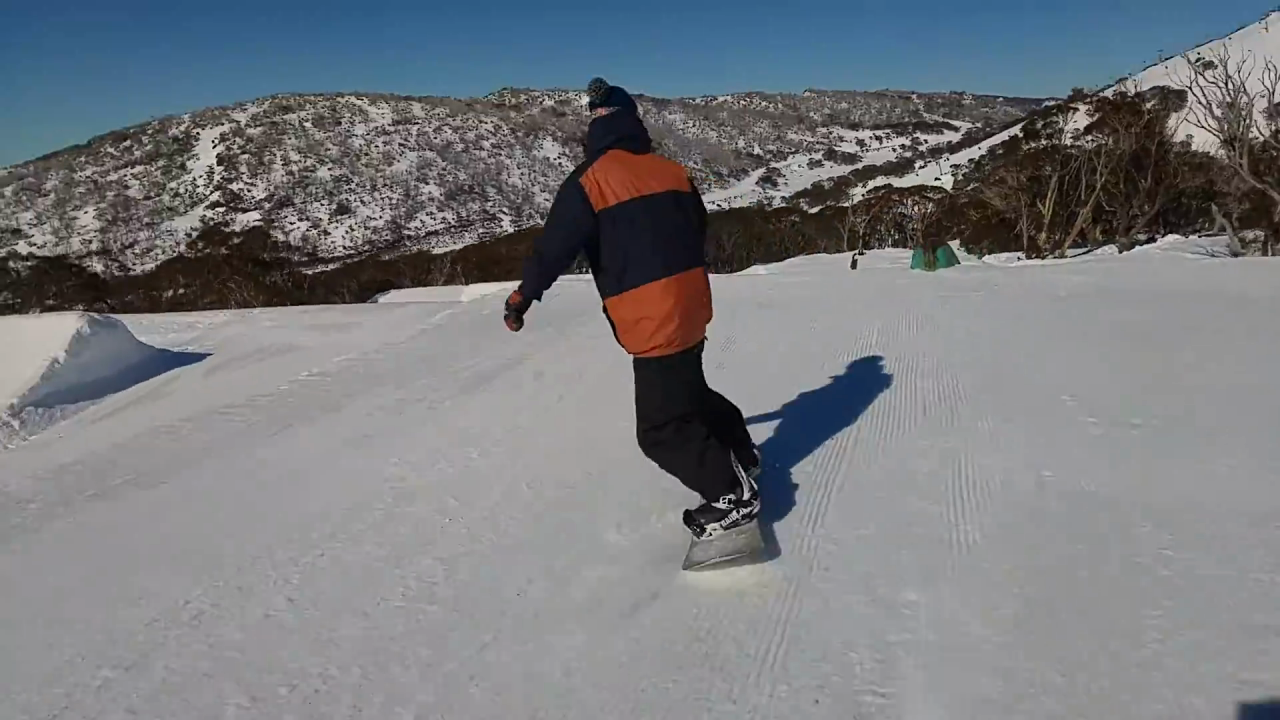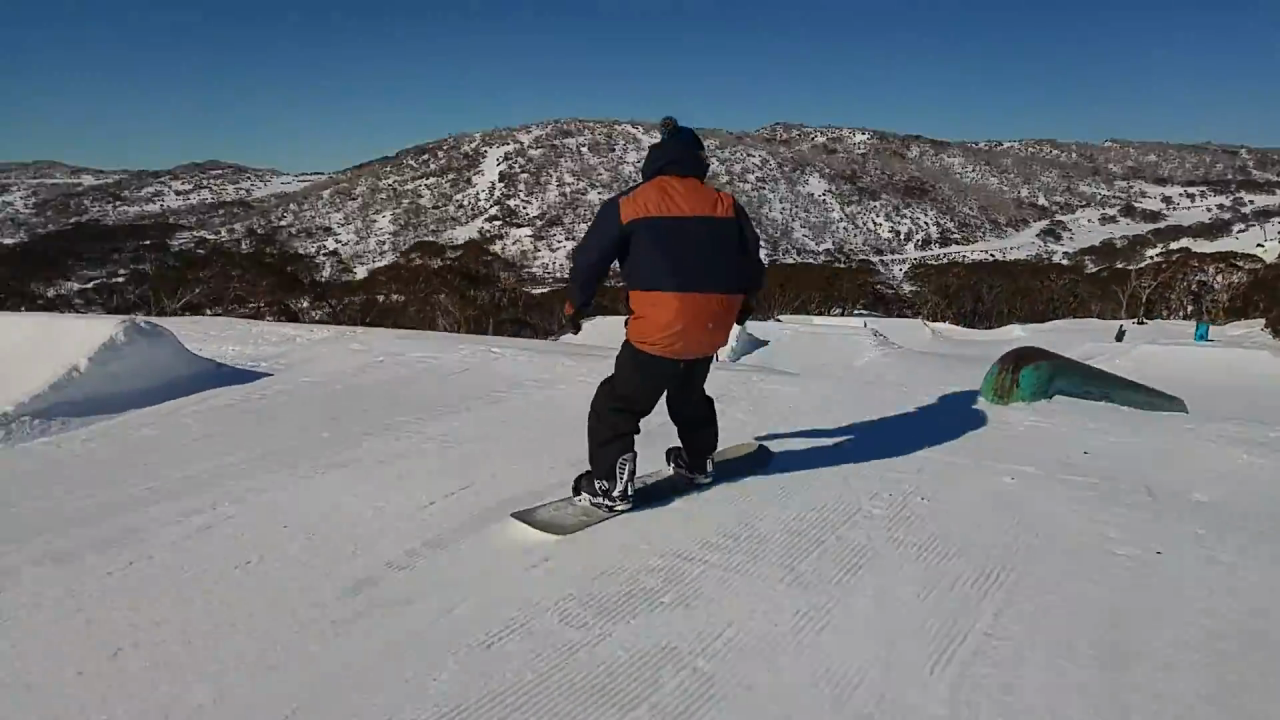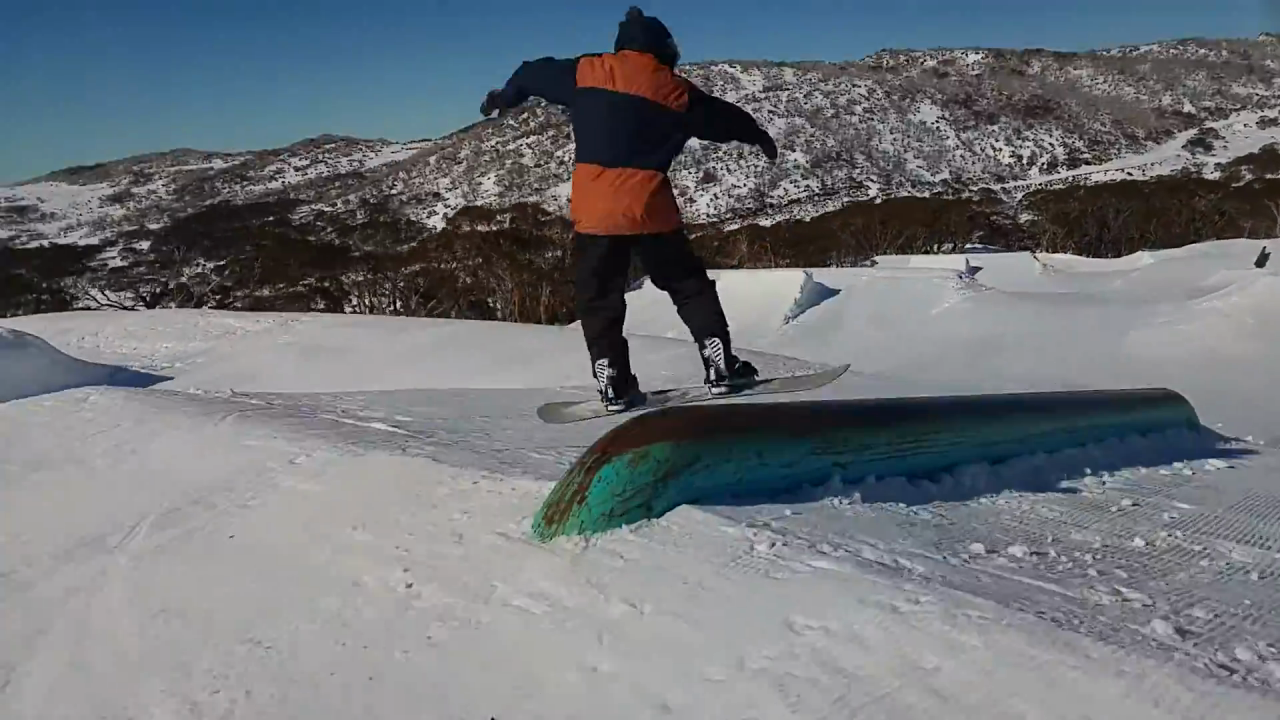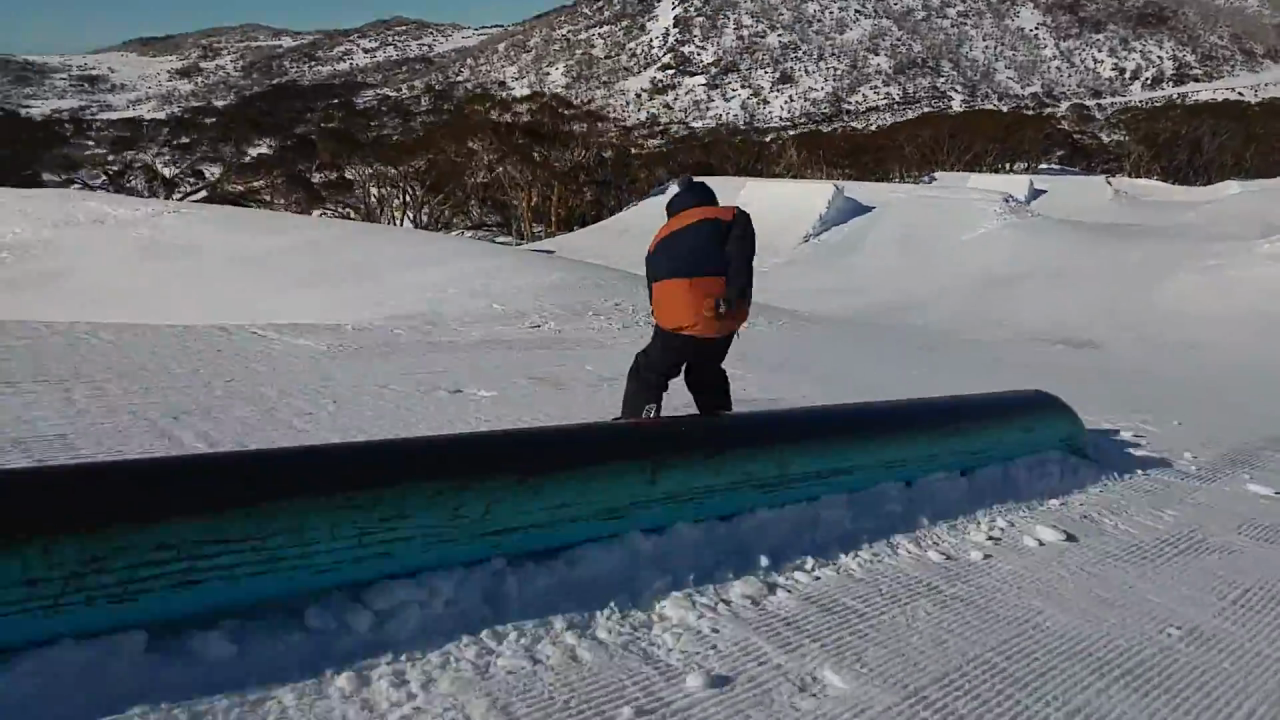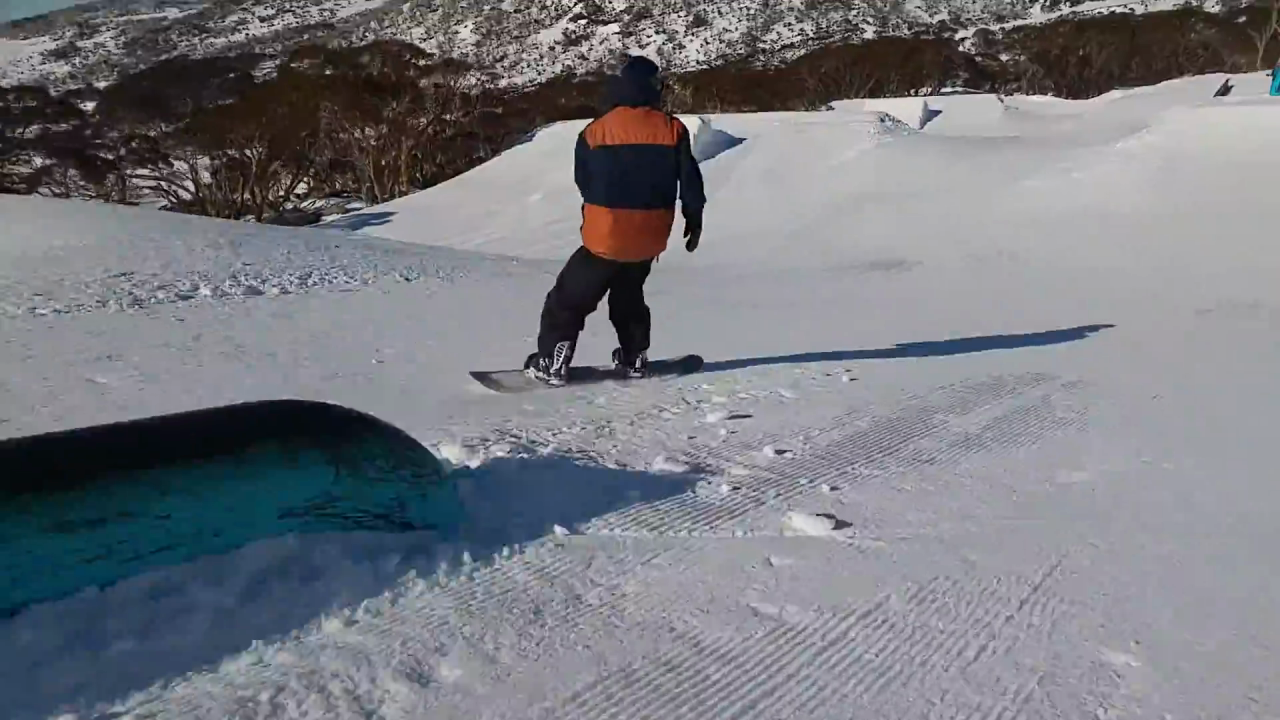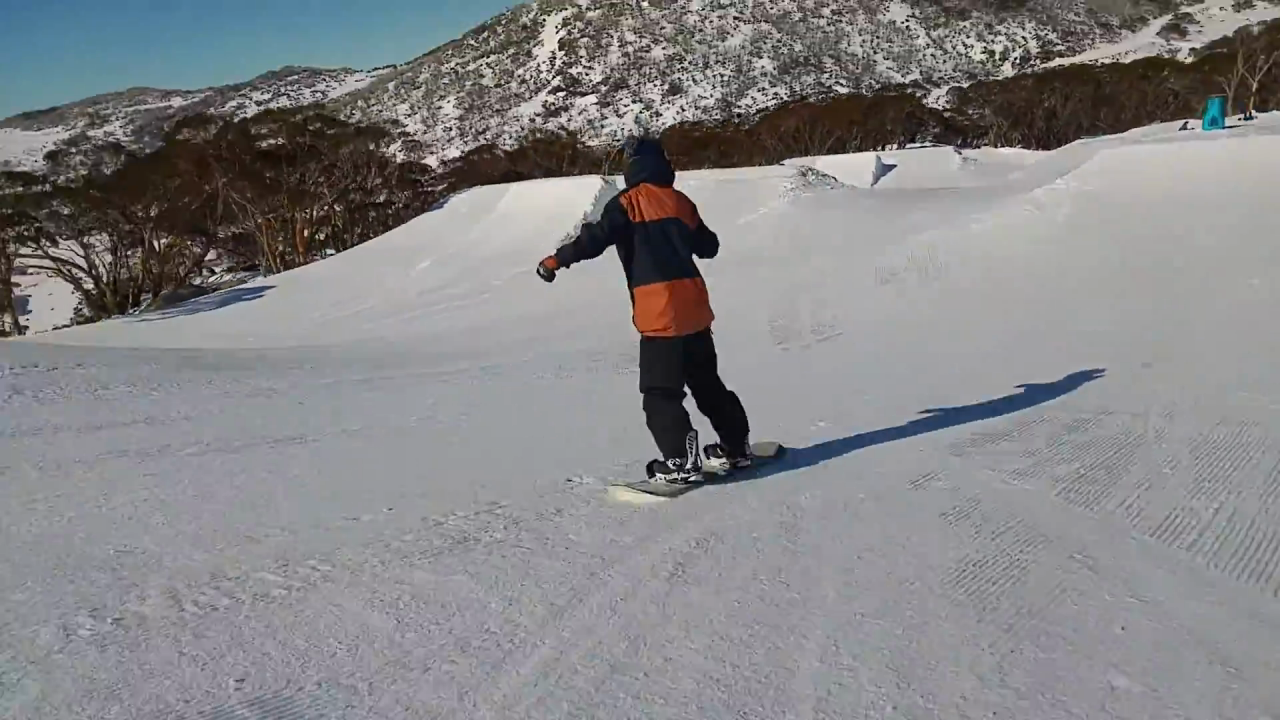
dt=0.7s
person 1, frame 1
left shoulder: (590, 180)
right shoulder: (673, 171)
left elbow: (555, 245)
left wrist: (523, 294)
left hip: (653, 320)
right hip: (691, 305)
left knee: (661, 427)
right knee: (689, 391)
left ankle: (732, 495)
right ankle: (739, 454)
person 1, frame 2
left shoulder: (630, 203)
right shoulder: (724, 202)
left elbow: (590, 257)
right elbow: (751, 263)
left wrist: (576, 303)
right wrist: (744, 301)
left hip: (661, 326)
right hip: (713, 324)
left knee: (616, 404)
right knee: (689, 393)
left ankle: (611, 484)
right ankle: (699, 461)
person 1, frame 3
left shoulder: (588, 71)
right shoulder: (678, 90)
left elbow: (536, 77)
right elbow: (728, 119)
left wrist: (501, 97)
right wrist: (761, 138)
left hip: (595, 206)
right hip: (649, 204)
left knee: (599, 300)
right knee: (689, 285)
left ankle: (615, 387)
right ankle: (722, 371)
person 1, frame 4
left shoulder: (660, 240)
right shoulder: (732, 217)
left elbow: (657, 293)
right elbow: (741, 254)
right wrist: (734, 300)
left hip: (679, 313)
right hip: (720, 313)
left knee: (650, 371)
right knee: (704, 372)
person 1, frame 5
left shoulder: (596, 130)
right shoulder: (671, 128)
left elbow: (585, 180)
right elbow: (690, 178)
right wrist: (693, 219)
left hip: (606, 233)
right hip: (650, 236)
left knee: (569, 299)
right knee: (628, 297)
left ankle: (552, 363)
right ankle: (633, 357)
person 1, frame 6
left shoulder: (627, 201)
right shoulder: (682, 201)
left elbow: (599, 236)
right elbow: (707, 247)
left wrist: (558, 259)
right wrist: (690, 239)
left hip: (659, 312)
right hip: (694, 305)
left knee: (660, 393)
right knee: (706, 382)
left ankle: (682, 461)
right ankle: (736, 446)
